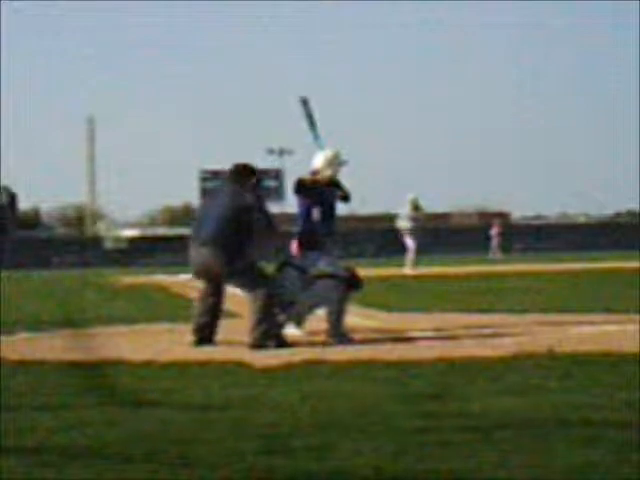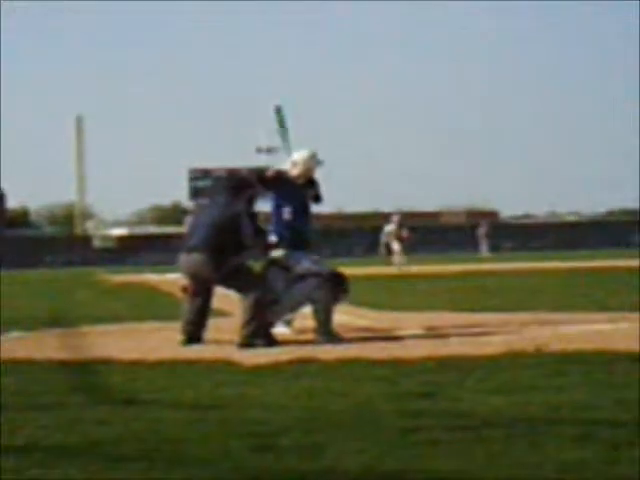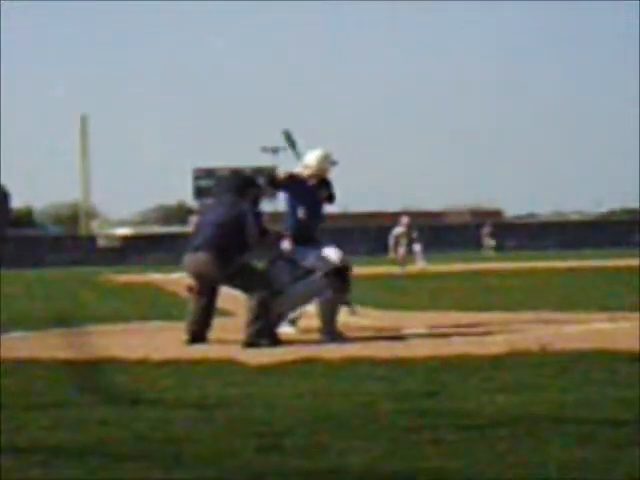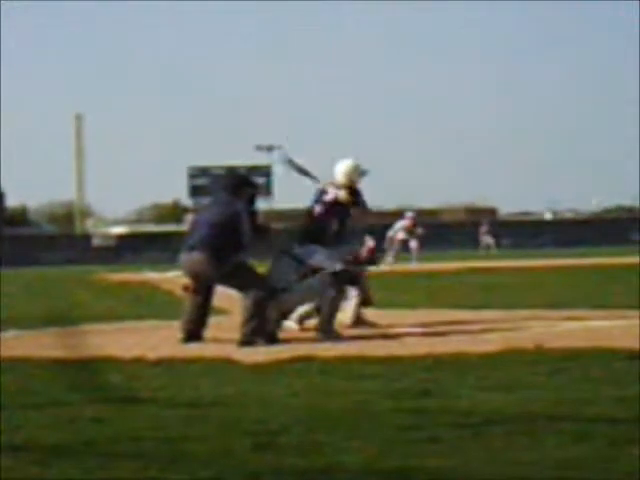
dt=0.4s
person 1, frame 1
left shoulder: (331, 185)
right shoulder: (307, 185)
left elbow: (345, 197)
right elbow: (299, 187)
right wrist: (313, 176)
left hip: (325, 241)
right ankle: (289, 321)
person 1, frame 2
left shoulder: (309, 183)
right shoulder: (280, 181)
left elbow: (316, 198)
right elbow: (263, 180)
right wrist: (281, 171)
left hip: (302, 239)
right hip: (282, 241)
right ankle: (278, 320)
person 1, frame 3
left shoulder: (322, 184)
right shoulder: (294, 182)
left elbow: (329, 198)
right elbow: (274, 183)
right wrist: (294, 174)
left hip: (313, 238)
right hip: (295, 239)
person 1, frame 4
left shoulder: (353, 193)
right shoulder: (325, 193)
left elbow: (361, 212)
right elbow: (312, 216)
left wrist: (346, 199)
right wrist: (328, 200)
left hip: (338, 244)
right hip: (313, 242)
person 2, frame 1
left shoulder: (211, 198)
right shoulder: (248, 199)
right elbow: (267, 232)
left wrist: (200, 268)
left hip: (196, 252)
right hip: (220, 253)
left knee: (212, 287)
right knee: (261, 286)
left ankle: (202, 335)
right ankle: (262, 338)
person 2, frame 2
left shoulder: (208, 207)
right shoulder: (239, 208)
right elbow: (254, 243)
left hip: (186, 259)
right hip: (206, 260)
left knee: (201, 288)
right knee: (254, 287)
left ankle: (191, 334)
right ankle: (252, 336)
person 2, frame 3
left shoulder: (213, 207)
right shoulder: (245, 208)
right elbow: (256, 241)
left hip: (191, 259)
right hip: (215, 259)
left knee: (206, 287)
right knee: (261, 286)
left ankle: (195, 334)
right ankle: (256, 336)
person 2, frame 4
left shoulder: (208, 207)
right shoulder: (240, 207)
right elbow: (248, 239)
left wrist: (194, 278)
left hip: (186, 258)
right hip: (210, 259)
left knee: (201, 286)
right knee: (258, 285)
left ankle: (190, 332)
right ankle: (252, 335)
